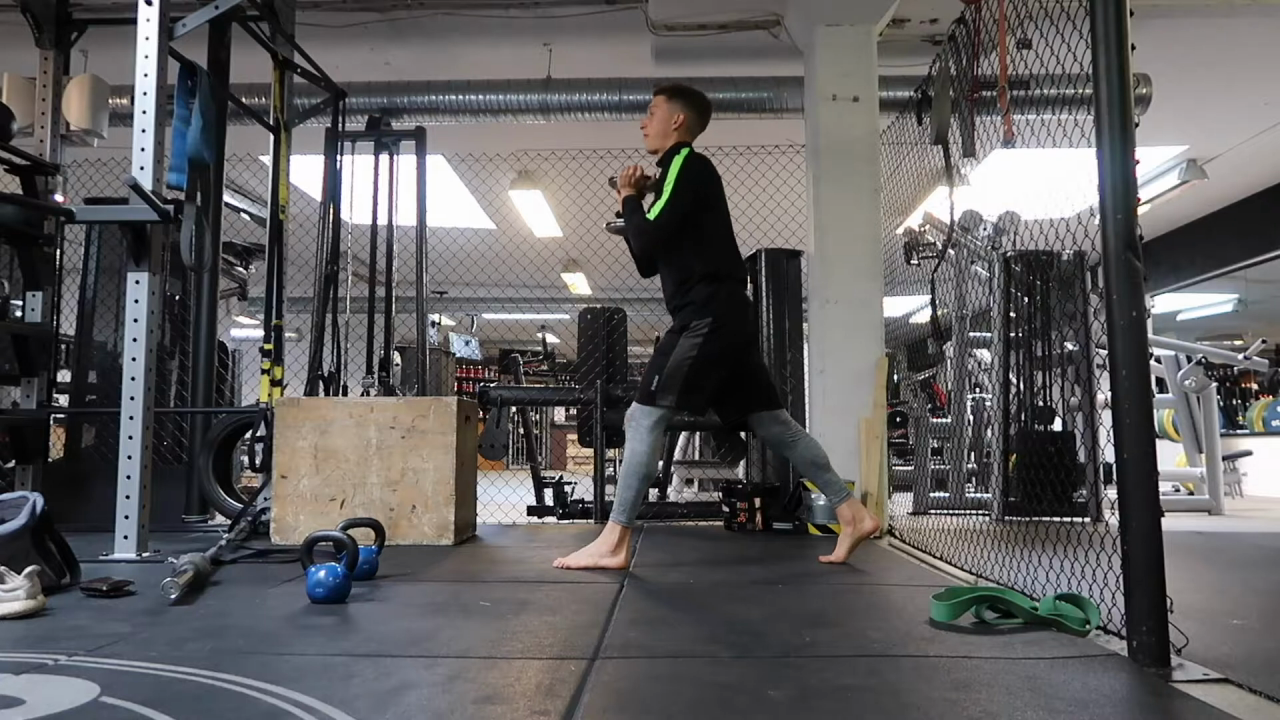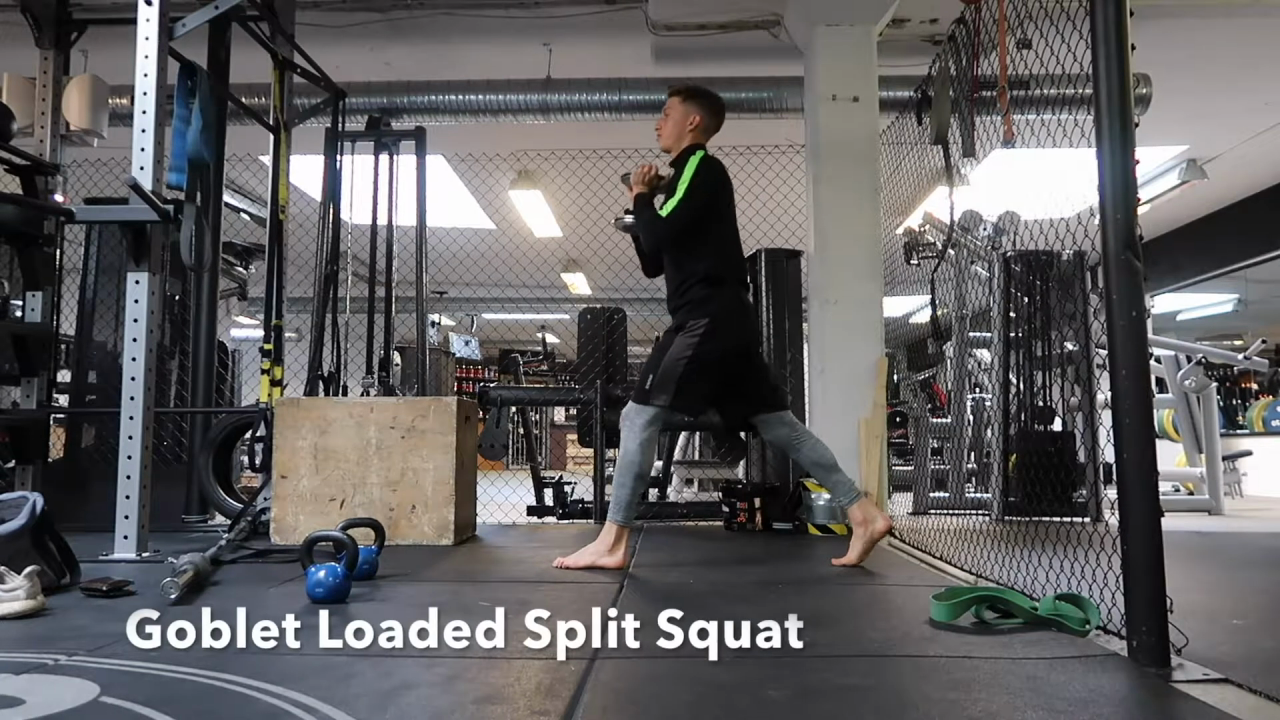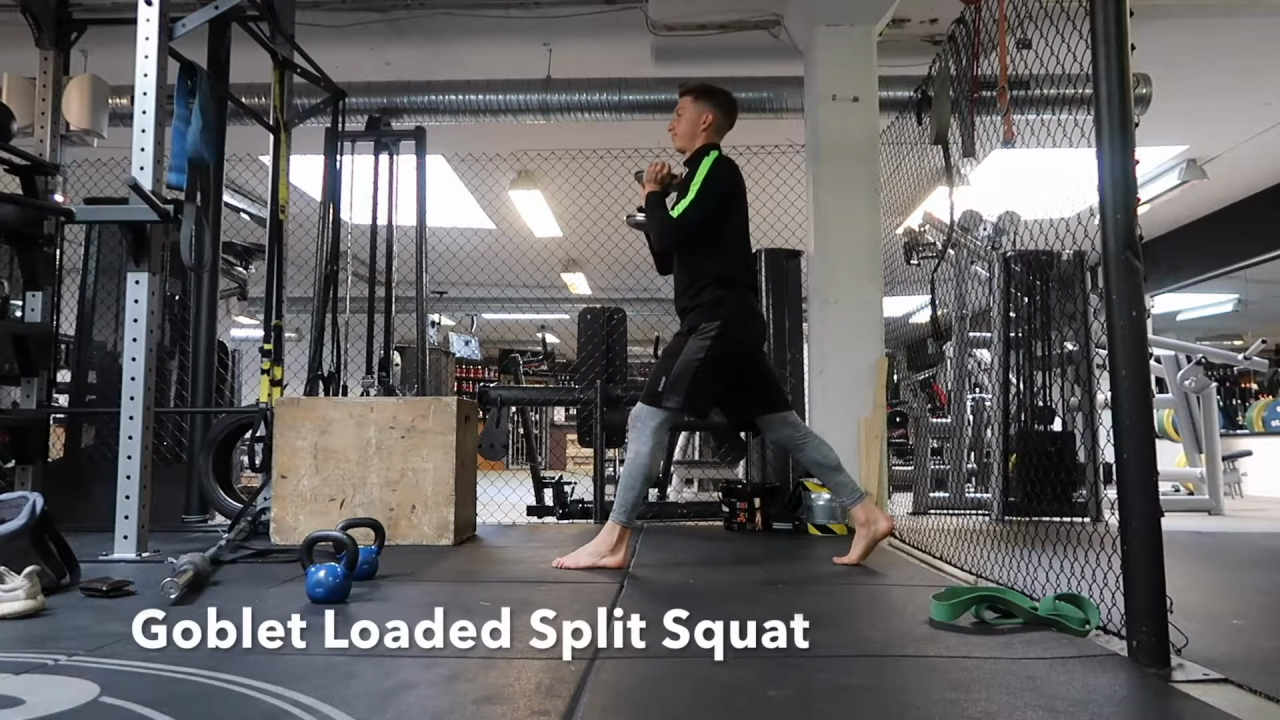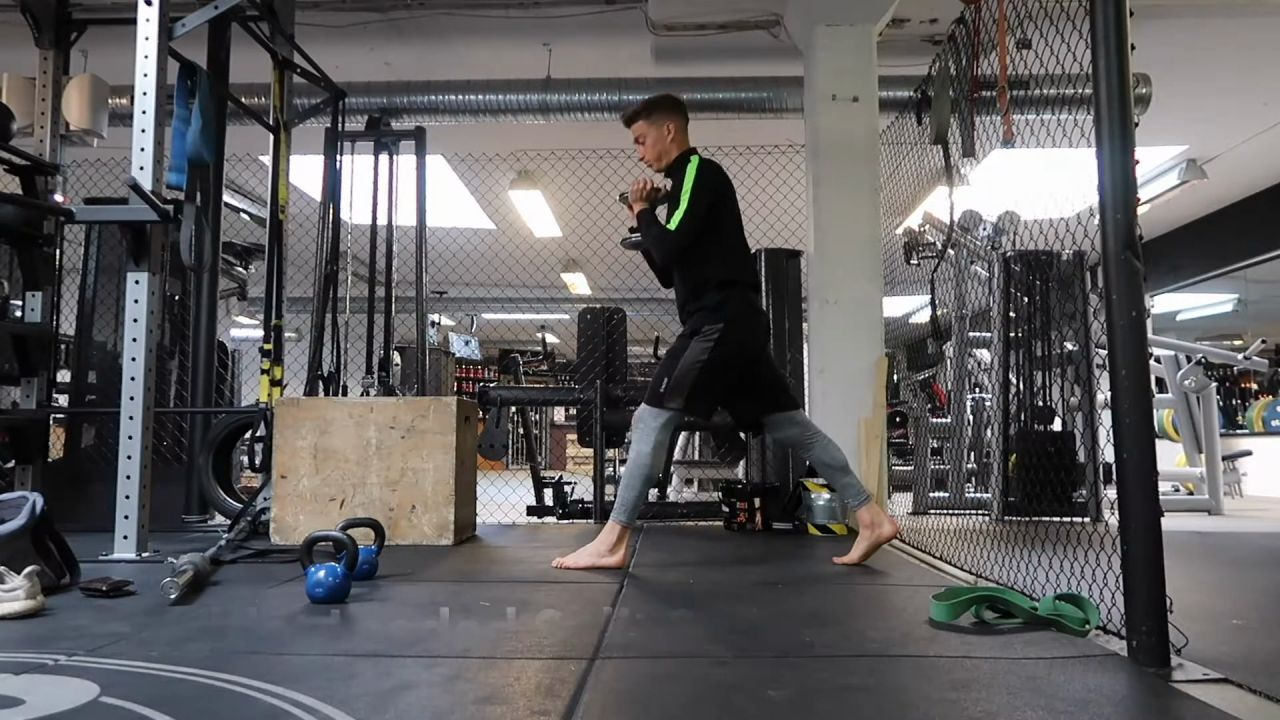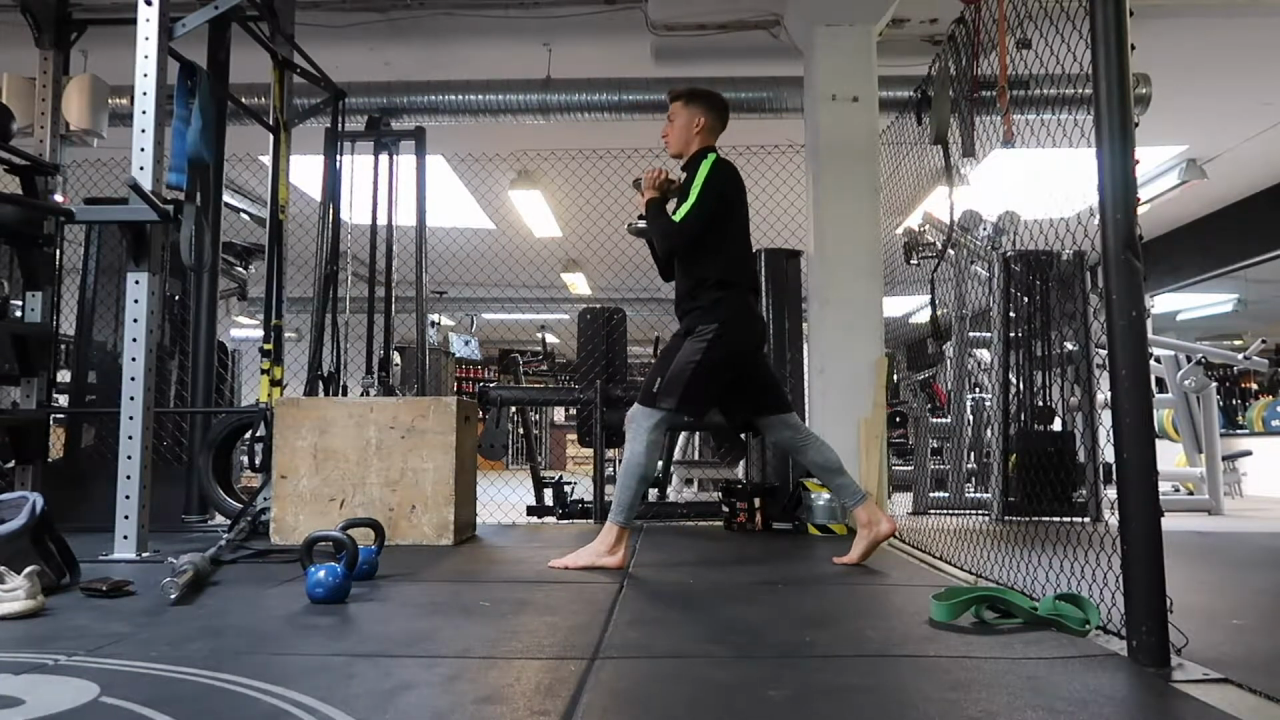
dt=1s
person 1, frame 1
left shoulder: (686, 166)
right shoulder: (684, 174)
left elbow: (649, 240)
right elbow: (649, 263)
left wrist: (631, 199)
right wrist: (630, 209)
left hip: (708, 316)
right hip: (722, 317)
left knee: (644, 417)
right knee: (771, 421)
left ankle: (613, 543)
right ankle: (851, 513)
person 1, frame 2
left shoulder: (700, 168)
right shoulder: (689, 178)
left elbow: (658, 237)
right elbow: (653, 263)
left wrist: (643, 197)
right wrist: (642, 205)
left hip: (708, 319)
right hip: (723, 320)
left knee: (639, 417)
right knee: (780, 424)
left ankle: (612, 543)
right ankle: (864, 514)
person 1, frame 3
left shoulder: (715, 168)
right shoulder: (704, 176)
left elbow: (668, 237)
right elbow: (666, 259)
left wrist: (653, 194)
right wrist: (657, 200)
left hip: (718, 319)
right hip: (730, 320)
left knee: (649, 418)
right knee: (784, 425)
left ankle: (612, 543)
right ankle: (866, 515)
person 1, frame 4
left shoulder: (700, 173)
right shoulder: (689, 181)
left elbow: (669, 249)
right elbow: (669, 272)
left wrist: (643, 213)
right wrist: (643, 220)
left hip: (721, 320)
right hip: (733, 322)
left knee: (652, 419)
right knee: (791, 425)
left ankle: (612, 542)
right ankle: (871, 516)
person 1, frame 5
left shoulder: (713, 171)
right shoulder: (704, 179)
left elbow: (673, 242)
right elbow: (670, 267)
left wrist: (653, 201)
right wrist: (655, 209)
left hip: (717, 322)
right hip: (731, 323)
left knee: (645, 419)
right knee: (784, 426)
left ankle: (611, 544)
right ankle: (868, 516)
